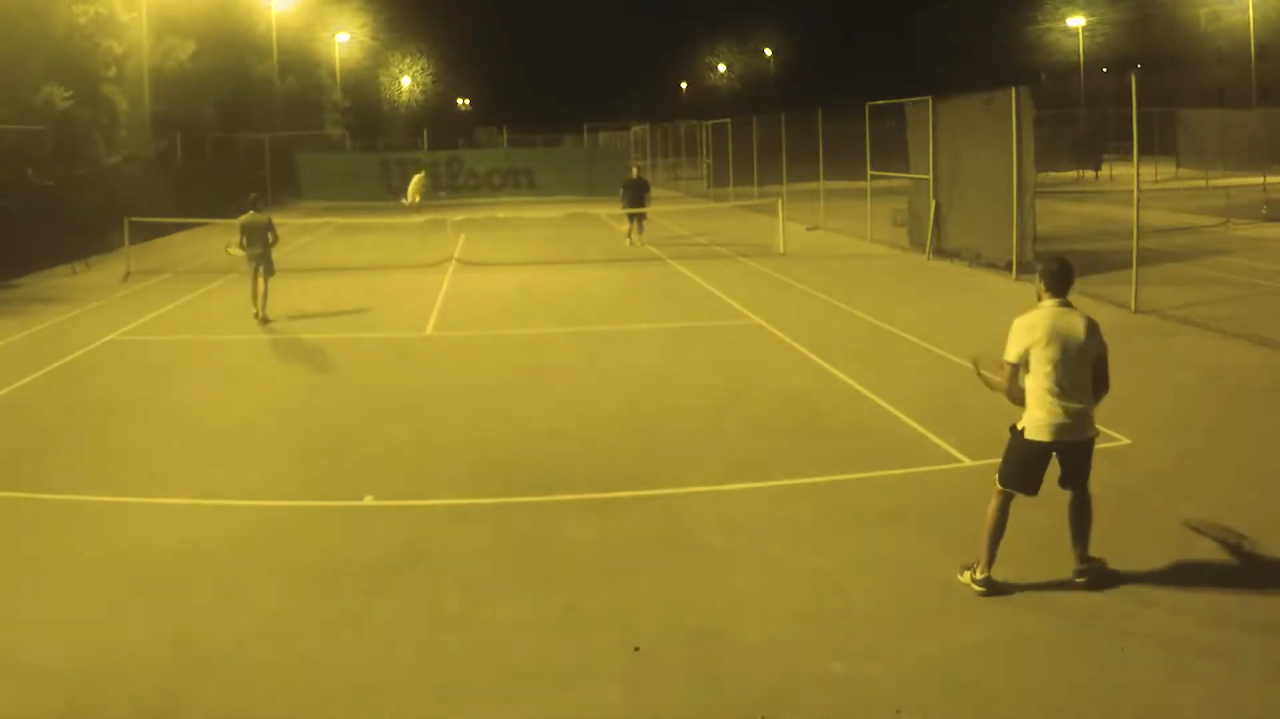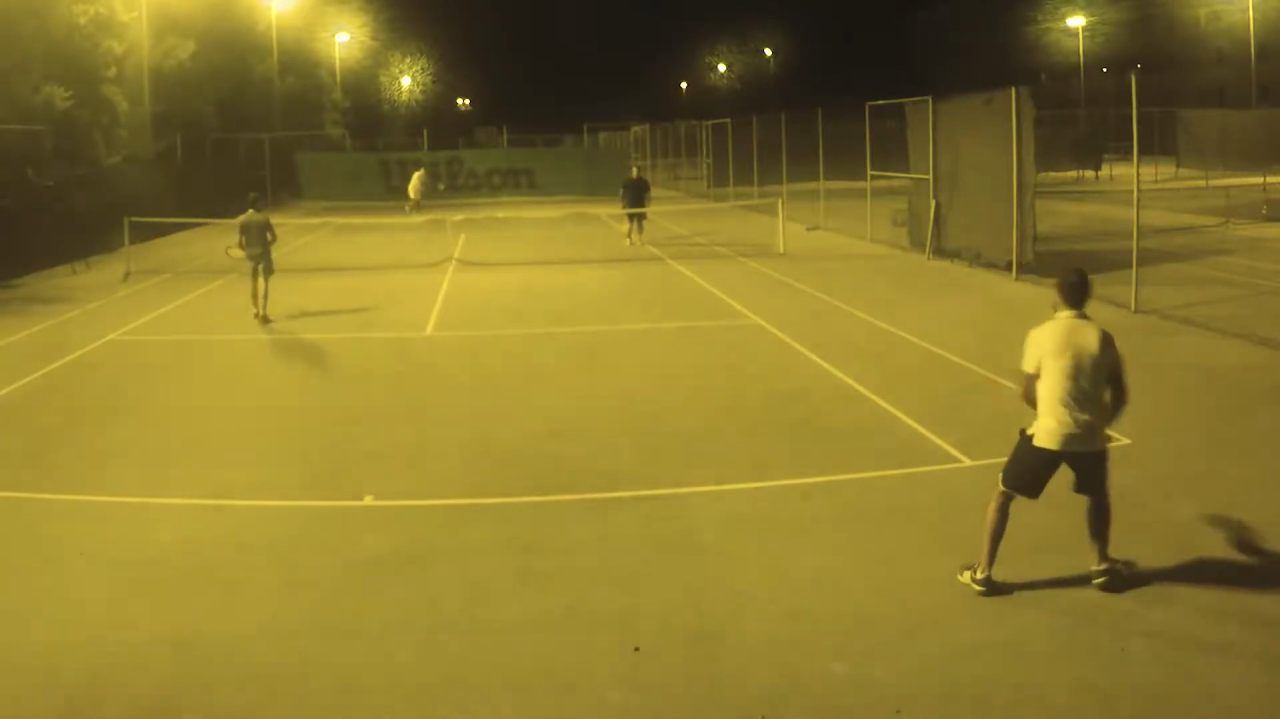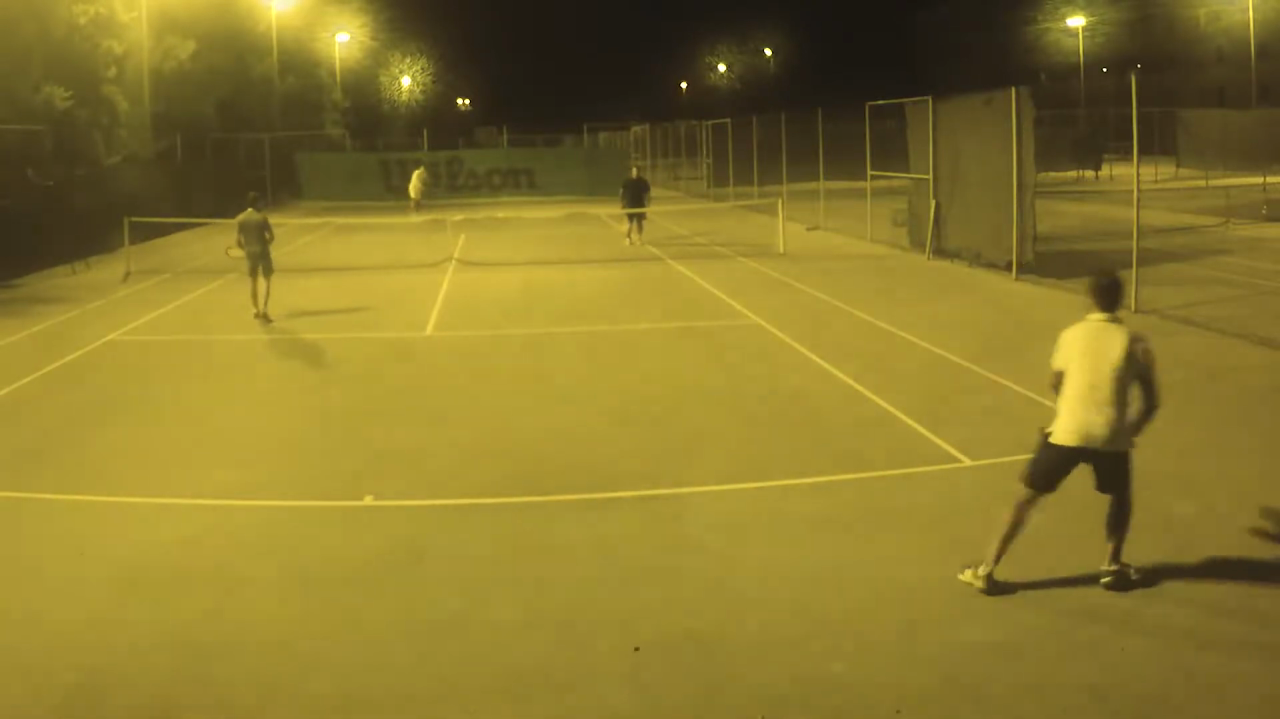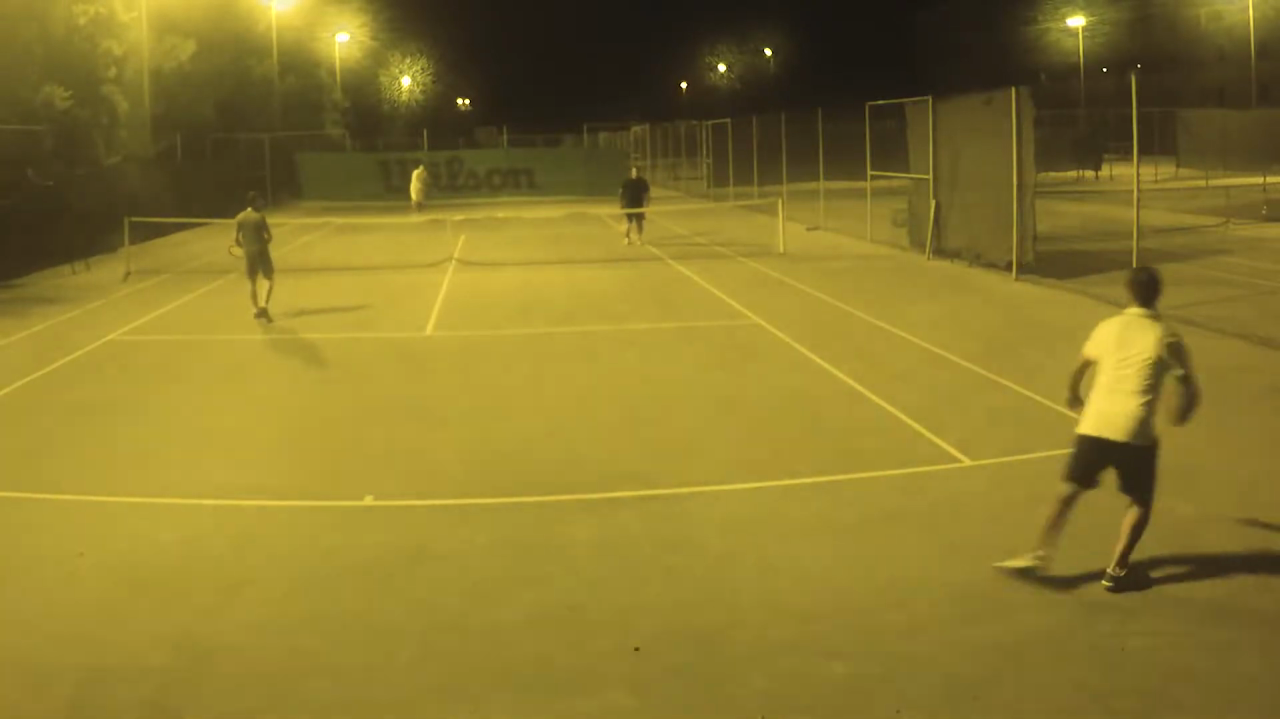
dt=0.1s
person 1, frame 1
left shoulder: (1026, 324)
right shoulder: (1089, 326)
left elbow: (1009, 387)
right elbow: (1102, 385)
left wrist: (1006, 391)
left hip: (1038, 426)
right hip: (1080, 428)
left knee: (1002, 495)
right knee: (1079, 492)
left ankle: (982, 572)
right ankle: (1082, 563)
person 1, frame 2
left shoulder: (1041, 336)
right shoulder: (1103, 338)
left elbow: (1029, 394)
right elbow: (1119, 397)
left hip: (1047, 434)
right hip: (1090, 437)
left knee: (1002, 496)
right knee: (1098, 495)
left ankle: (984, 572)
right ankle: (1103, 564)
person 1, frame 3
left shoulder: (1071, 335)
right shoulder: (1134, 342)
right elbow: (1151, 402)
right wrist: (1132, 430)
left hip: (1066, 434)
right hip: (1109, 439)
left knee: (1027, 498)
right knee: (1121, 497)
left ankle: (988, 570)
right ankle: (1113, 567)
person 1, frame 4
left shoulder: (1107, 328)
right shoulder: (1167, 338)
left elbow: (1079, 372)
right elbow: (1191, 396)
left wrist: (1073, 397)
right wrist: (1180, 416)
left hip: (1095, 426)
right hip: (1136, 433)
left knee: (1071, 492)
right knee: (1141, 501)
left ankle: (1039, 554)
right ankle: (1118, 569)
